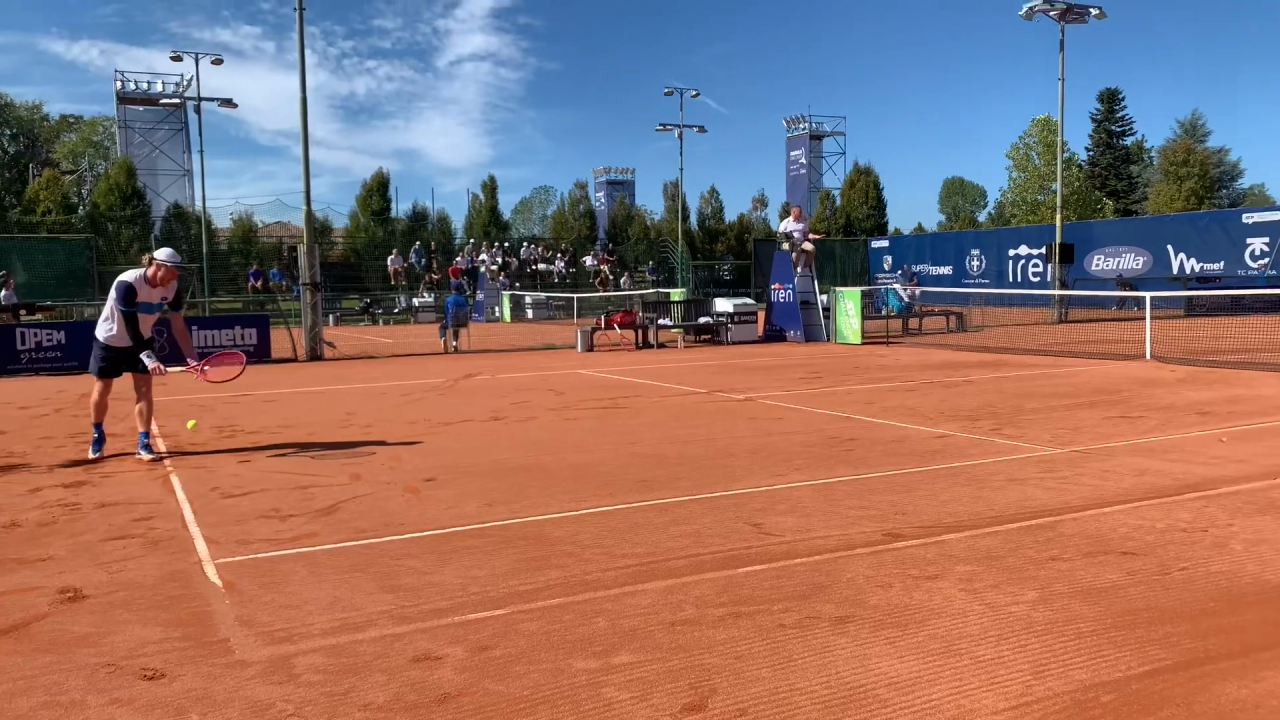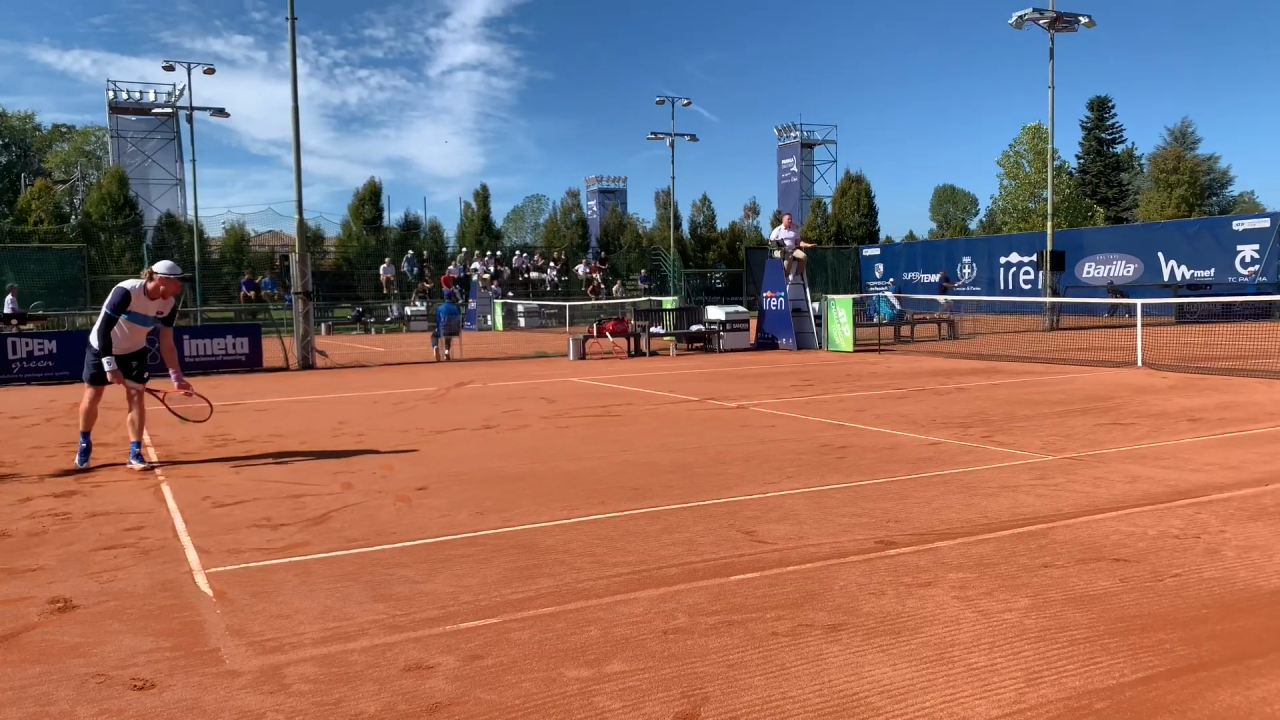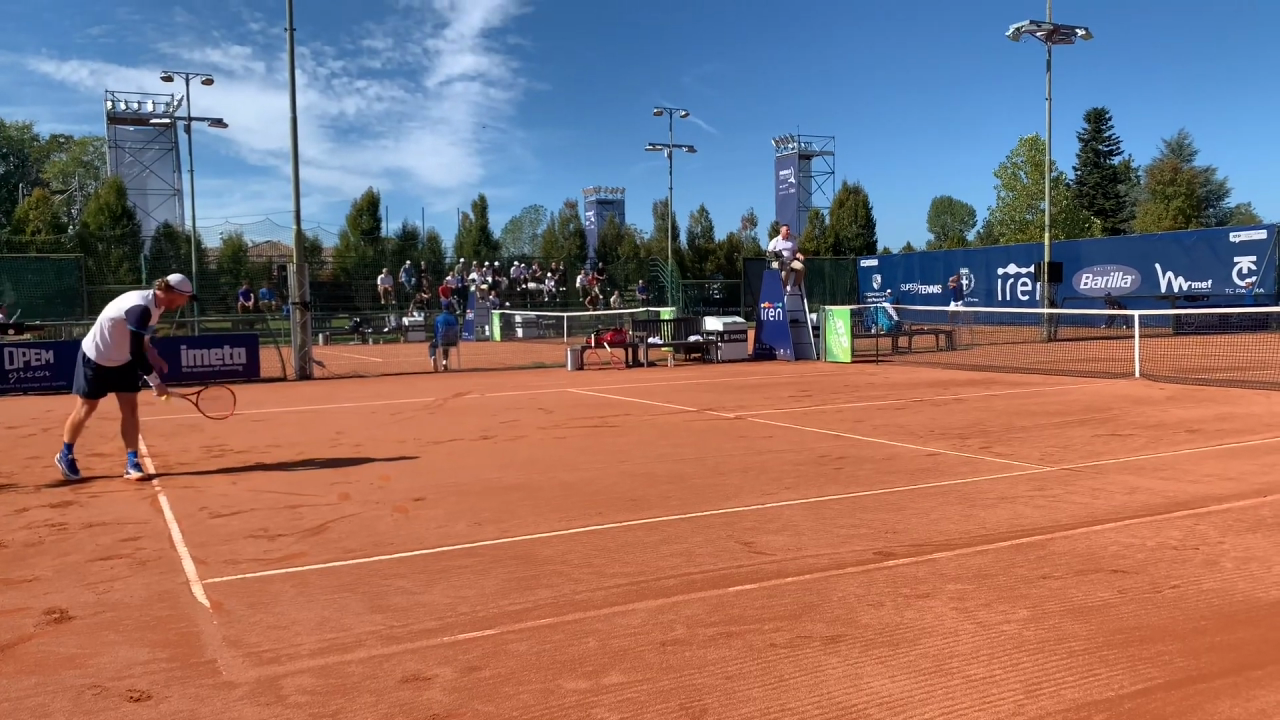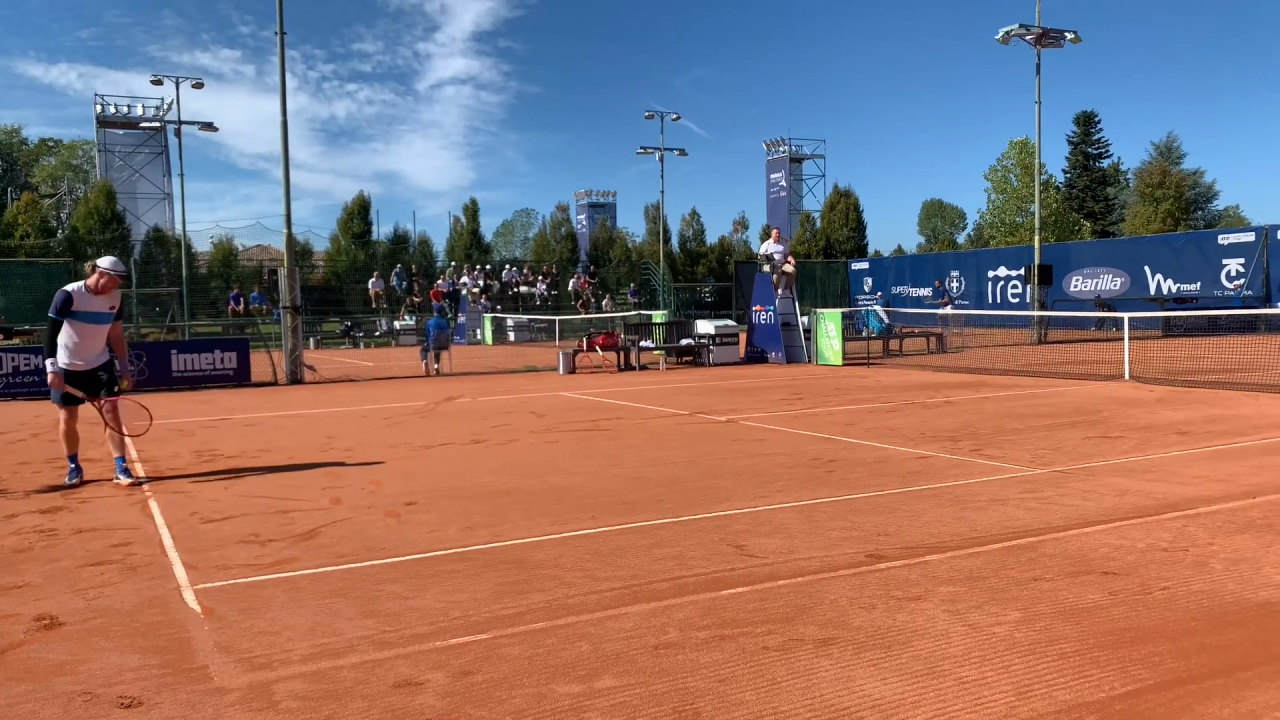
dt=0.7s
person 1, frame 1
left shoulder: (171, 289)
right shoulder: (128, 284)
left elbow: (178, 326)
right elbow: (131, 328)
left wrist: (192, 359)
right wrist: (149, 358)
left hip: (141, 341)
right hip: (108, 341)
left knee: (144, 388)
right knee: (101, 391)
left ankle: (144, 443)
right ankle: (98, 436)
person 1, frame 2
left shoulder: (169, 304)
right shoulder: (126, 292)
left elbow: (167, 343)
right elbow: (103, 330)
left wrist: (176, 377)
right wrist: (110, 366)
left hip: (134, 351)
right hip: (102, 348)
left knee: (137, 398)
right knee: (92, 398)
left ankle: (135, 453)
right ankle: (84, 445)
person 1, frame 3
left shoulder: (156, 304)
right shoulder: (141, 307)
right elbow: (137, 349)
left wrist: (153, 357)
right wrist: (155, 382)
left hip: (124, 360)
right hip: (95, 358)
left knee: (130, 408)
right knee: (85, 410)
left ankle: (132, 463)
right ankle: (65, 456)
person 1, frame 4
left shoulder: (115, 298)
right shoulder: (68, 295)
left elbow: (117, 335)
right elbow: (51, 332)
left wrist: (124, 366)
right wrist: (52, 367)
left hip: (100, 364)
right hip: (68, 367)
left knee: (112, 413)
right knee: (68, 419)
left ankle: (121, 468)
right ankle: (74, 466)
